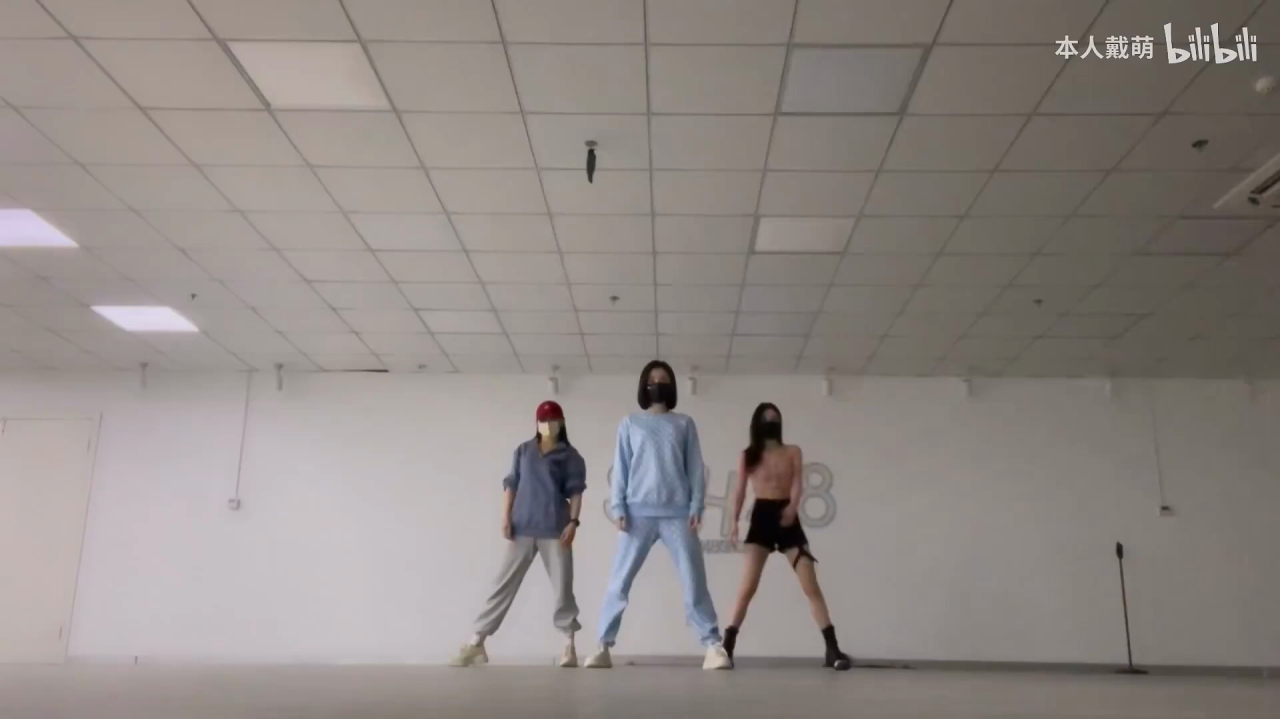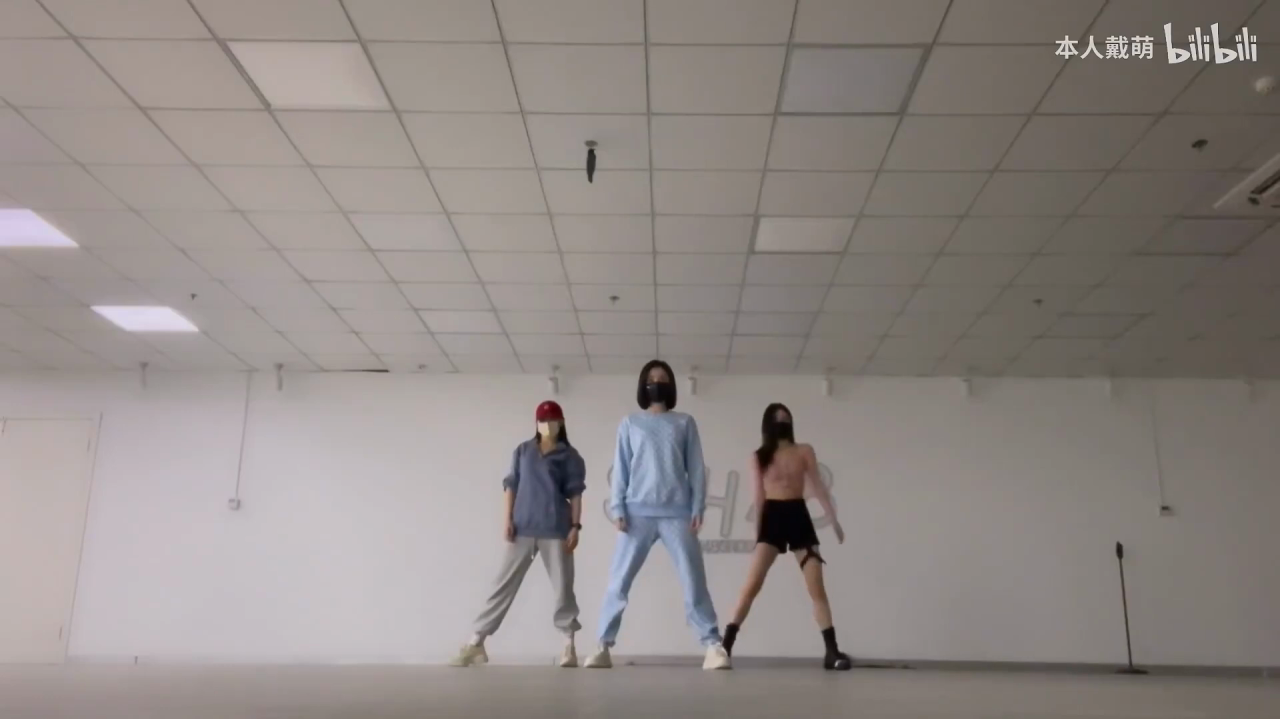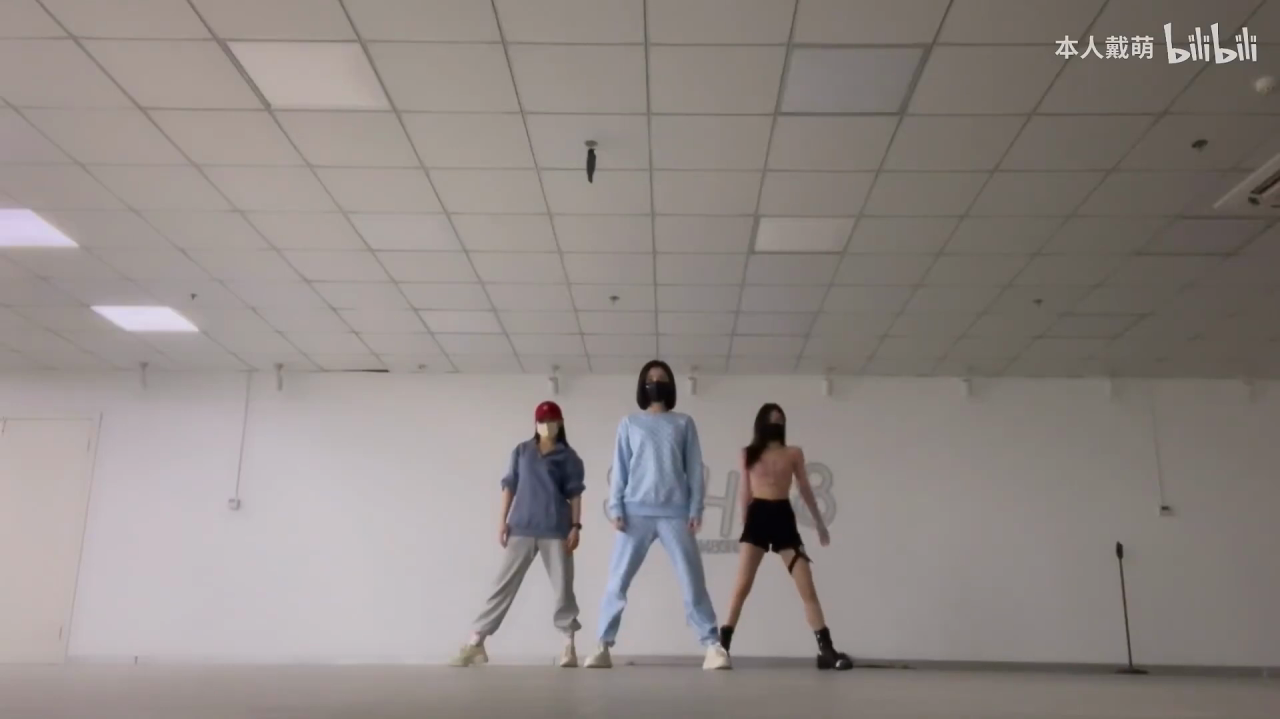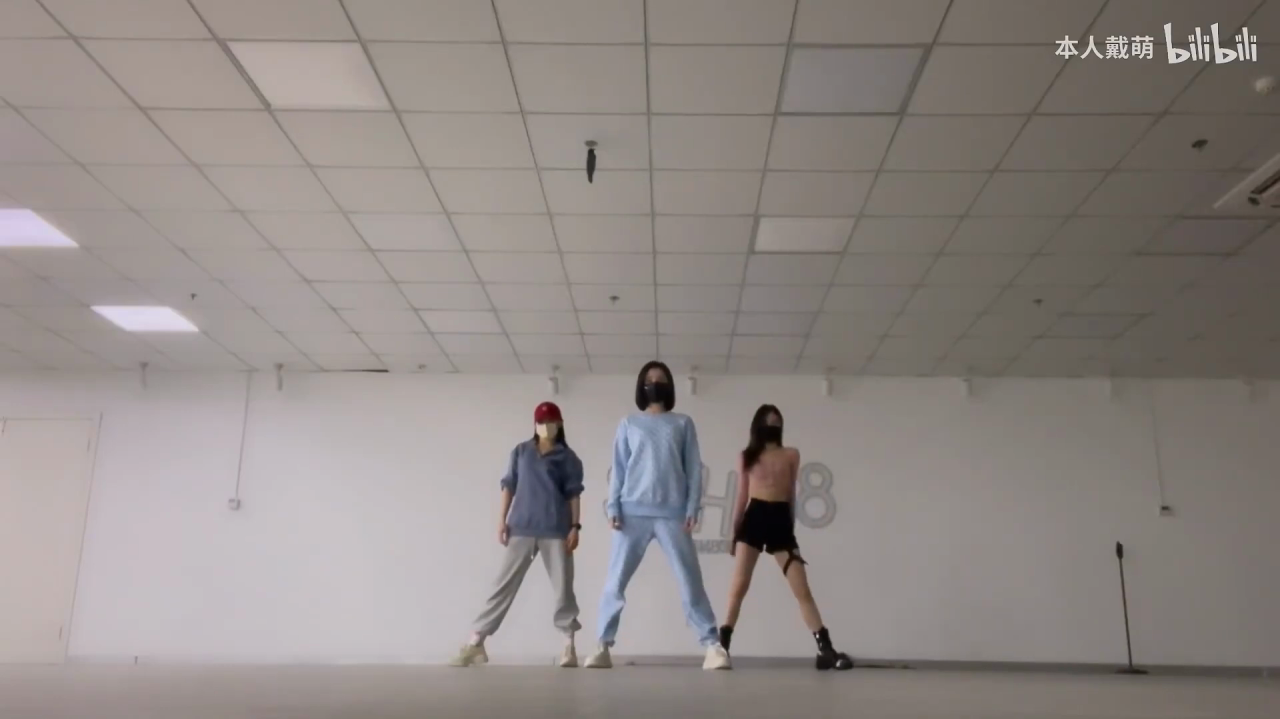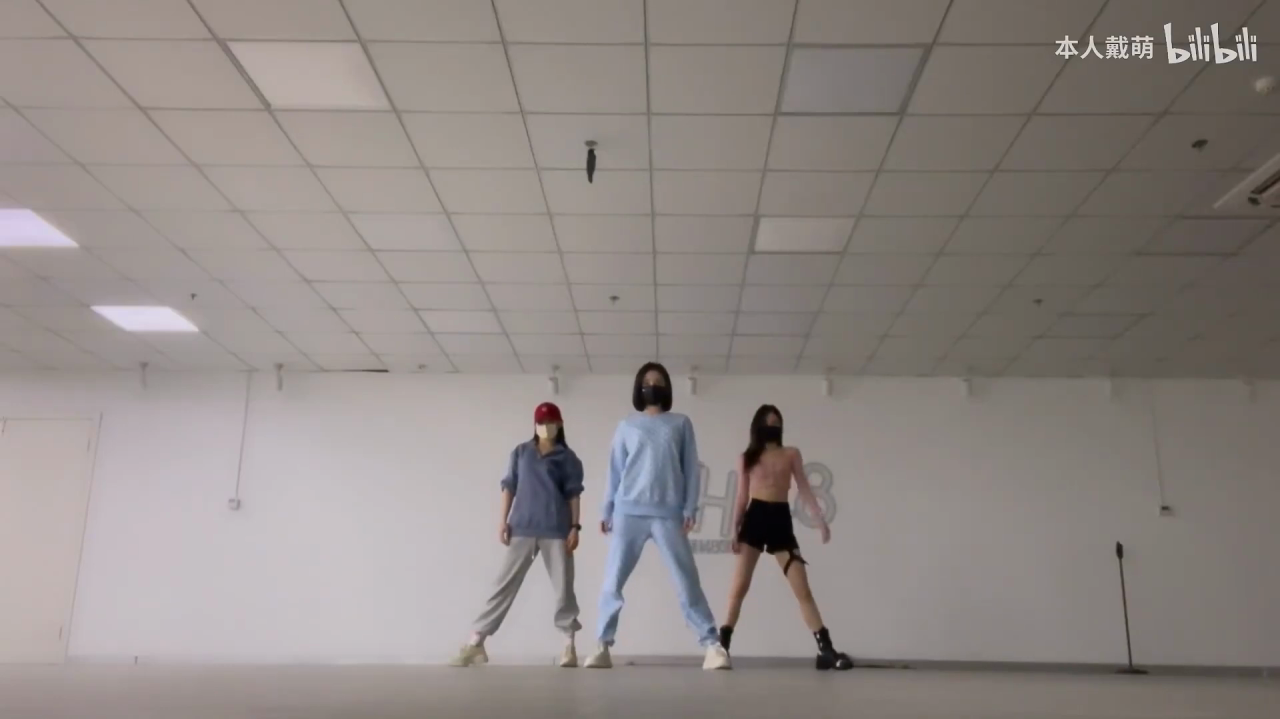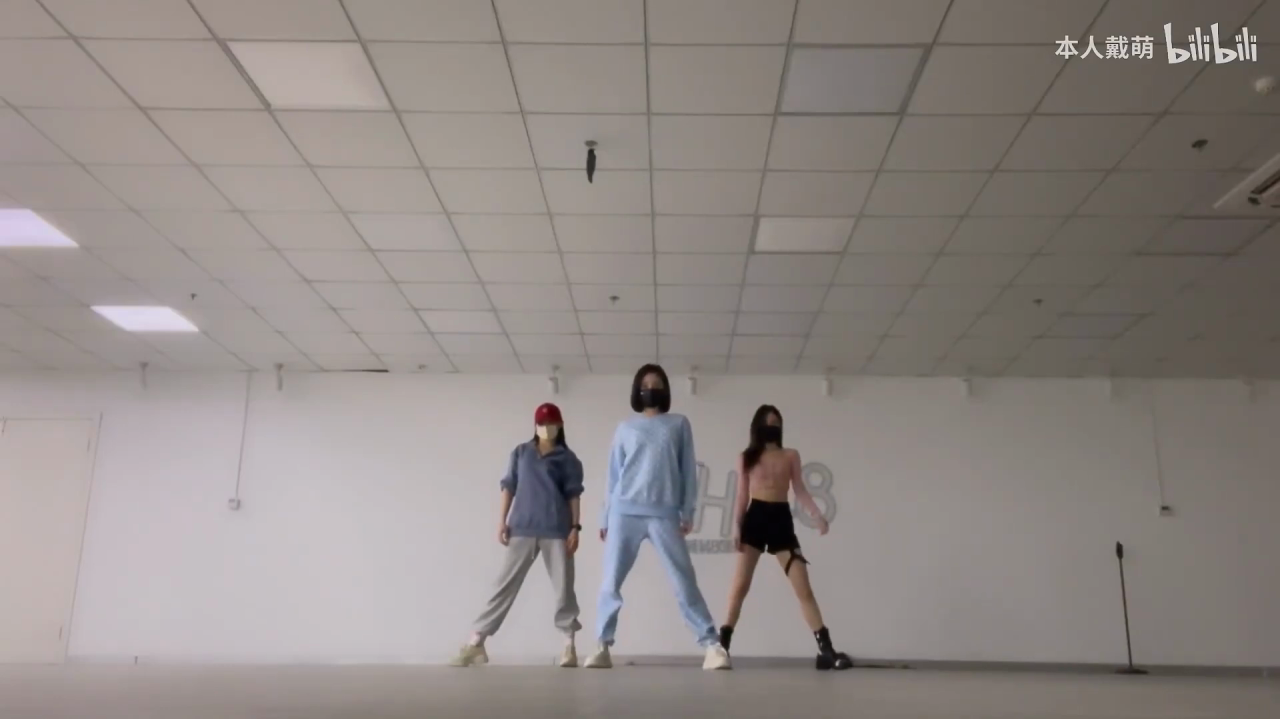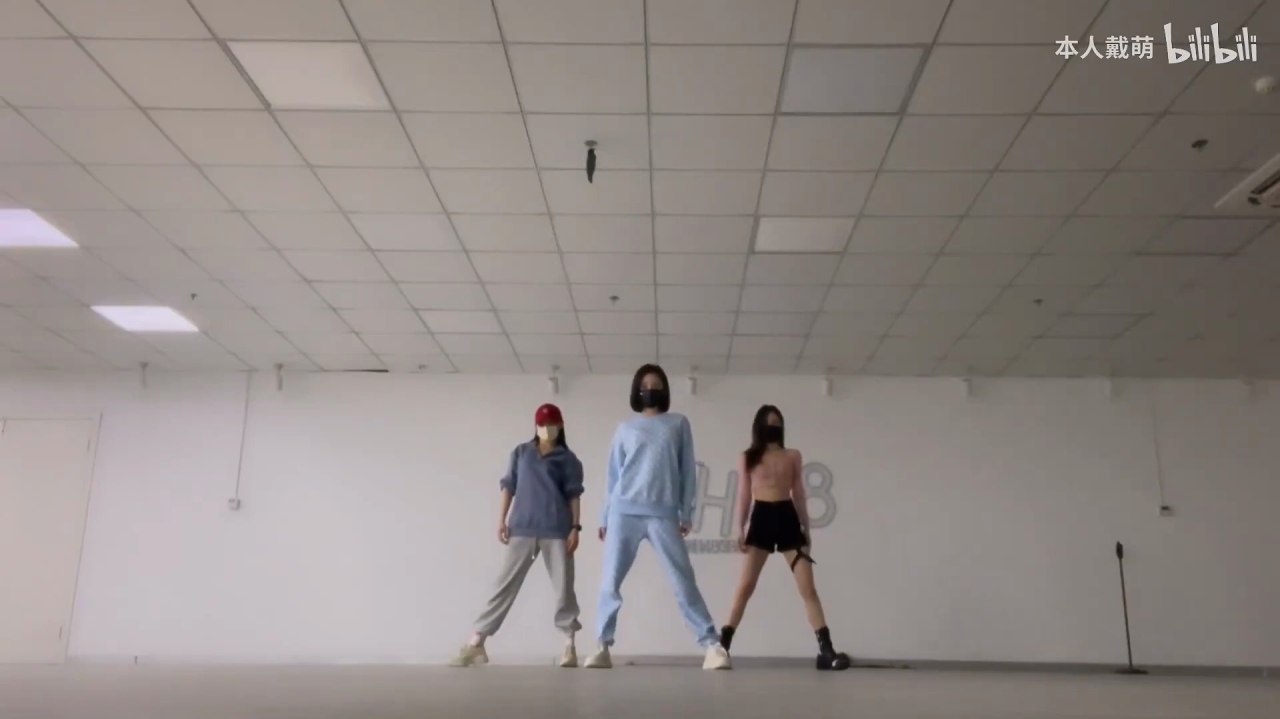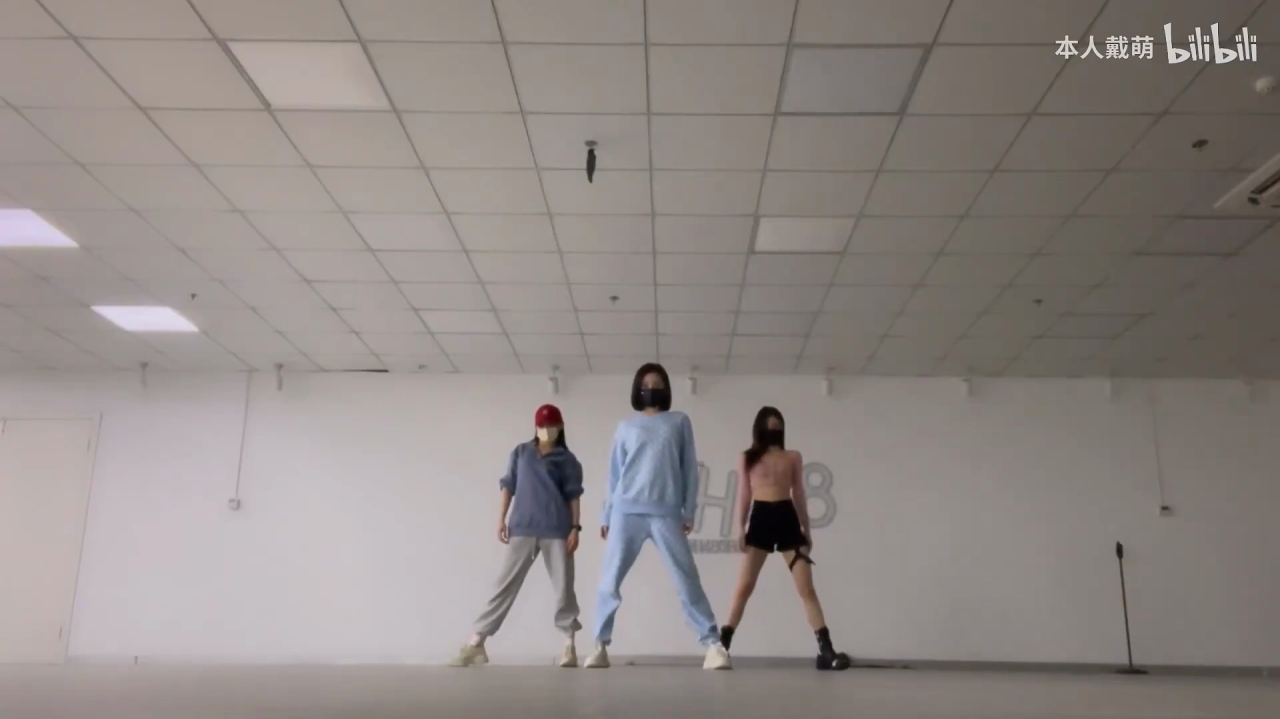
dt=0.3s
person 1, frame 1
left shoulder: (684, 424)
right shoulder: (630, 424)
left elbow: (695, 468)
right elbow: (621, 468)
left wrist: (696, 507)
right wrist: (618, 507)
left hip: (678, 513)
right hip: (638, 513)
left knee: (694, 580)
right knee: (619, 581)
left ankle: (713, 645)
right ankle: (603, 646)
person 1, frame 2
left shoulder: (685, 423)
right shoulder: (630, 424)
left elbow: (695, 468)
right elbow: (620, 468)
left wrist: (697, 509)
right wrist: (617, 508)
left hip: (677, 513)
right hip: (638, 513)
left knee: (694, 580)
right knee: (619, 581)
left ankle: (713, 645)
right ankle: (604, 646)
person 1, frame 3
left shoulder: (684, 423)
right shoulder: (629, 424)
left elbow: (694, 468)
right elbow: (620, 468)
left wrist: (696, 509)
right wrist: (616, 507)
left hip: (675, 513)
right hip: (636, 512)
left knee: (693, 581)
right knee: (617, 580)
left ankle: (713, 646)
right ankle: (603, 646)
person 1, frame 4
left shoulder: (683, 424)
right shoulder: (628, 424)
left elbow: (693, 469)
right elbow: (618, 468)
left wrist: (692, 509)
right wrist: (613, 507)
left hip: (672, 514)
right hip: (633, 512)
left knee: (690, 581)
right knee: (615, 581)
left ankle: (713, 645)
right ankle: (603, 646)
person 1, frame 5
left shoulder: (681, 424)
right shoulder: (626, 426)
left elbow: (691, 469)
right elbow: (615, 472)
left wrist: (690, 510)
right wrist: (607, 511)
left hip: (668, 514)
right hip: (628, 512)
left knee: (687, 581)
right knee: (612, 581)
left ankle: (712, 645)
right ankle: (603, 647)
person 1, frame 6
left shoulder: (679, 424)
right shoulder: (625, 428)
left elbow: (688, 470)
right elbow: (614, 474)
left wrist: (687, 513)
right wrist: (605, 518)
left hip: (664, 514)
right hip: (625, 512)
left knee: (684, 581)
right knee: (610, 581)
left ankle: (712, 645)
right ankle: (603, 646)
person 1, frame 7
left shoulder: (678, 424)
right shoulder: (625, 428)
left elbow: (687, 471)
right elbow: (613, 475)
left wrist: (686, 513)
right wrist: (604, 517)
left hip: (662, 515)
right hip: (624, 512)
left knee: (683, 581)
right knee: (610, 581)
left ankle: (712, 645)
right ankle: (603, 646)
person 1, frame 8
left shoulder: (679, 422)
right shoulder: (626, 427)
left elbow: (689, 468)
right elbow: (615, 473)
left wrist: (689, 511)
right wrist: (606, 516)
left hip: (666, 513)
right hip: (627, 511)
left knee: (687, 579)
right knee: (609, 580)
left ankle: (713, 645)
right ankle: (600, 645)
person 2, frame 1
left shoulder: (793, 452)
right shoulder: (748, 456)
left elbow: (798, 485)
right elbow: (740, 490)
left wrist: (792, 508)
right wrist: (735, 521)
left hip: (789, 520)
right hip: (761, 518)
left knee: (811, 586)
right knee: (748, 587)
left ankle: (833, 649)
right ankle: (727, 648)
person 2, frame 2
left shoulder: (804, 451)
right shoulder: (759, 457)
left elbow: (817, 485)
right elbow: (760, 494)
left wrist: (833, 517)
right wrist: (758, 529)
left hip: (799, 518)
right hip: (773, 518)
left knee: (817, 588)
right knee: (752, 584)
left ankle: (832, 651)
right ankle: (726, 644)
person 2, frame 3
left shoulder: (794, 454)
right shoulder: (749, 455)
left elbow: (805, 489)
right elbow: (746, 492)
left wrist: (820, 522)
right wrist: (745, 524)
left hip: (784, 518)
right hip: (758, 518)
left knee: (807, 588)
right knee: (742, 586)
left ankle: (827, 650)
right ankle: (722, 647)
person 2, frame 4
left shoulder: (791, 455)
right shoulder: (746, 457)
left elbow: (791, 494)
right elbow: (742, 495)
left wrist: (791, 527)
right wrist: (734, 531)
left hip: (780, 521)
right hip: (753, 519)
left knee: (802, 589)
right knee: (738, 587)
left ankle: (826, 650)
right ankle: (721, 647)
person 2, frame 5
left shoulder: (791, 454)
right shoulder: (747, 458)
left elbow: (804, 489)
right elbow: (742, 495)
left wrist: (821, 519)
right wrist: (735, 530)
left hip: (781, 520)
right hip: (754, 519)
left knee: (802, 589)
right knee: (739, 587)
left ankle: (827, 650)
right ankle: (721, 647)
person 2, frame 6
left shoulder: (790, 456)
right shoulder: (746, 458)
left elbow: (800, 490)
right elbow: (742, 495)
left wrist: (818, 516)
right wrist: (737, 527)
left hip: (782, 520)
right hip: (755, 519)
left knee: (804, 588)
right knee: (740, 587)
left ankle: (826, 650)
right ankle: (722, 647)
person 2, frame 7
left shoulder: (793, 456)
right shoulder: (747, 458)
left elbow: (799, 494)
right elbow: (743, 495)
left wrist: (807, 530)
right wrist: (740, 529)
left hip: (788, 520)
right hip: (761, 520)
left knee: (808, 588)
right knee: (745, 586)
left ankle: (827, 651)
right ankle: (722, 646)
person 2, frame 8
left shoulder: (793, 457)
right shoulder: (747, 458)
left elbow: (799, 494)
right elbow: (743, 494)
left wrist: (807, 530)
right wrist: (740, 528)
left hip: (787, 519)
right hip: (760, 520)
left knee: (807, 588)
right knee: (744, 586)
left ankle: (827, 650)
right ankle: (722, 646)
person 3, frame 1
left shoulder: (570, 455)
right shoulder: (523, 450)
left elbow: (575, 491)
right elbow: (511, 484)
left wrist: (573, 522)
right wrist: (505, 517)
left hip: (555, 528)
right hip: (523, 527)
left knee: (562, 586)
right knee: (505, 583)
left ankle: (569, 646)
right ankle: (476, 643)
person 3, frame 2
left shoulder: (569, 456)
right shoulder: (523, 450)
left elbow: (575, 493)
right elbow: (511, 485)
left wrist: (575, 526)
right wrist: (508, 519)
left hip: (555, 529)
right hip: (524, 528)
left knee: (563, 586)
right knee: (505, 583)
left ankle: (569, 646)
right ankle: (476, 643)
person 3, frame 3
left shoulder: (568, 456)
right shoulder: (521, 451)
left elbow: (575, 493)
right elbow: (509, 486)
left wrist: (575, 526)
right wrist: (503, 520)
left hip: (556, 529)
right hip: (522, 528)
left knee: (563, 586)
right knee: (505, 584)
left ankle: (569, 646)
right ankle: (475, 643)
person 3, frame 4
left shoulder: (567, 456)
right shoulder: (520, 451)
left elbow: (573, 493)
right elbow: (509, 486)
left wrist: (575, 526)
right wrist: (502, 520)
left hip: (555, 529)
right hip: (522, 527)
left knee: (563, 586)
right knee: (506, 583)
left ankle: (569, 646)
right ankle: (476, 643)
person 3, frame 5
left shoulder: (567, 457)
right shoulder: (521, 452)
left elbow: (573, 494)
right elbow: (509, 487)
left wrist: (575, 527)
right wrist: (503, 520)
left hip: (556, 529)
right hip: (522, 527)
left knee: (563, 586)
right knee: (506, 584)
left ankle: (569, 646)
right ankle: (475, 643)
person 3, frame 6
left shoulder: (567, 458)
right shoulder: (521, 452)
left elbow: (573, 494)
right elbow: (509, 487)
left wrist: (575, 527)
right wrist: (502, 521)
left hip: (556, 529)
right hip: (523, 528)
left knee: (564, 586)
right knee: (506, 584)
left ankle: (569, 646)
right ankle: (476, 643)
person 3, frame 7
left shoulder: (567, 458)
right shoulder: (521, 452)
left elbow: (573, 495)
right elbow: (509, 486)
left wrist: (575, 527)
right wrist: (502, 519)
left hip: (557, 529)
right hip: (522, 528)
left knee: (564, 586)
right knee: (506, 584)
left ankle: (569, 646)
right ankle: (475, 643)
person 3, frame 8
left shoulder: (567, 459)
right shoulder: (520, 452)
left elbow: (573, 495)
right elbow: (508, 486)
left wrist: (575, 528)
right wrist: (501, 519)
left hip: (556, 529)
right hip: (523, 528)
left knee: (564, 586)
right knee: (506, 584)
left ankle: (569, 646)
right ankle: (476, 643)
